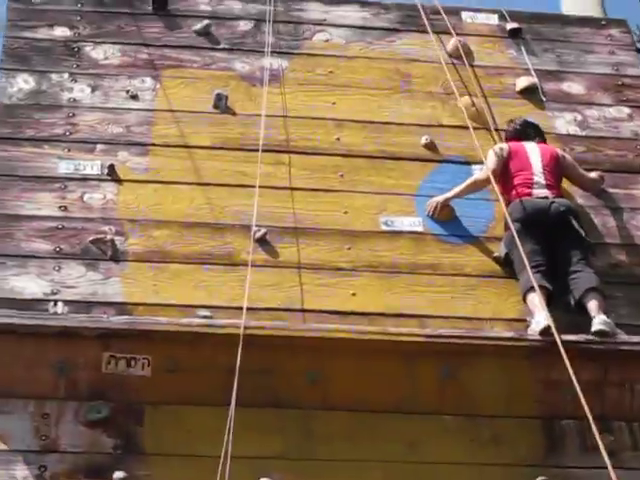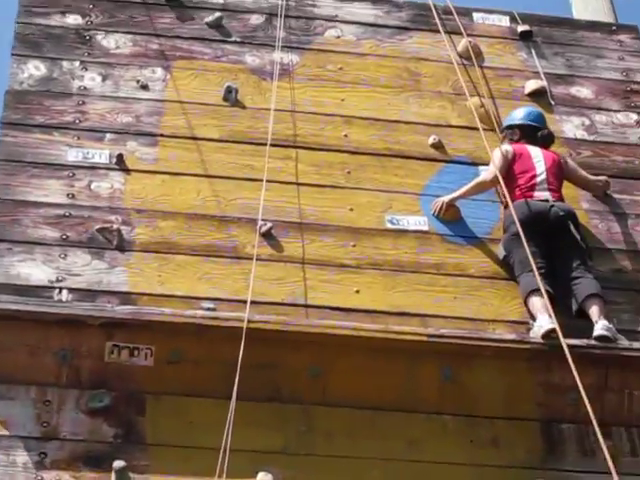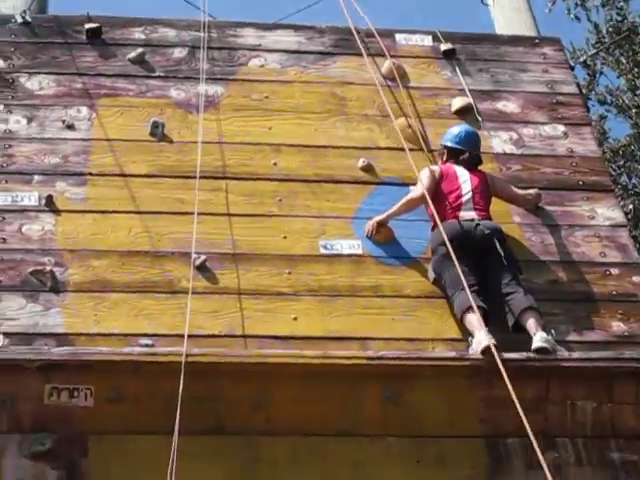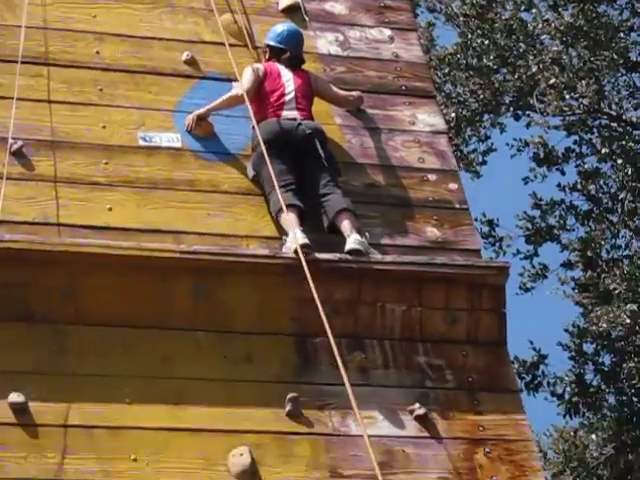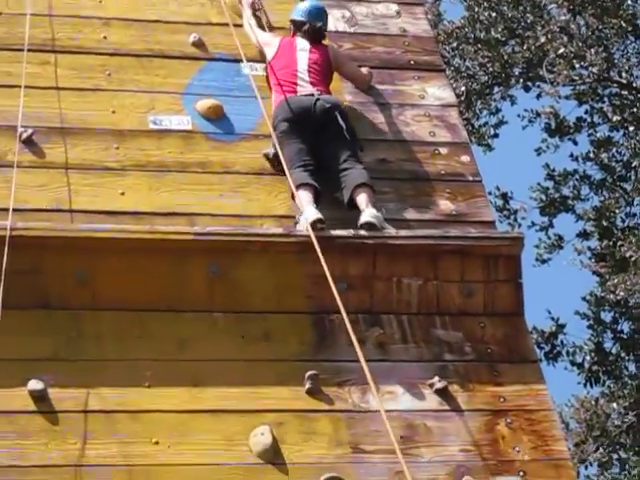
dt=0.7s
person 1, frame 1
left shoulder: (502, 149)
right shoulder: (555, 152)
left elbow: (485, 177)
right elbow: (591, 184)
left wrist: (447, 196)
right wrist: (597, 177)
left hip: (524, 209)
right hip: (560, 209)
left knee: (532, 268)
right knee: (578, 265)
left ankle: (540, 316)
right ankle: (599, 315)
person 1, frame 2
left shoulder: (506, 150)
right shoulder: (557, 158)
left elbow: (489, 179)
right elbow: (596, 185)
left wrist: (452, 197)
right wrist: (604, 183)
left hip: (523, 212)
right hip: (561, 212)
left knee: (529, 270)
right knee: (577, 271)
left ankle: (543, 318)
right ankle: (601, 321)
person 1, frame 3
left shoulder: (433, 172)
right shoulder: (485, 177)
left elbow: (418, 196)
right elbow: (526, 199)
left wrist: (385, 217)
right wrist: (534, 195)
left hip: (450, 234)
right hip: (488, 231)
left knee: (462, 288)
right knee: (509, 285)
left ankle: (480, 334)
right ankle: (538, 332)
person 1, frame 4
left shoulder: (258, 69)
right shoulder: (309, 77)
left elbow: (241, 94)
right elbow: (349, 100)
left wrist: (205, 111)
right wrist: (356, 96)
left hip: (273, 132)
right hip: (309, 132)
left knee: (281, 187)
right knee: (327, 187)
left ankle: (295, 233)
right ankle: (353, 235)
person 1, frame 5
left shoulder: (274, 42)
right shoulder: (329, 51)
left elbow: (250, 27)
right elbow: (363, 81)
right wrist: (365, 72)
left hip: (290, 107)
right hip: (326, 106)
left knee: (299, 165)
right knee: (347, 161)
left ankle: (309, 211)
right ankle: (368, 208)
